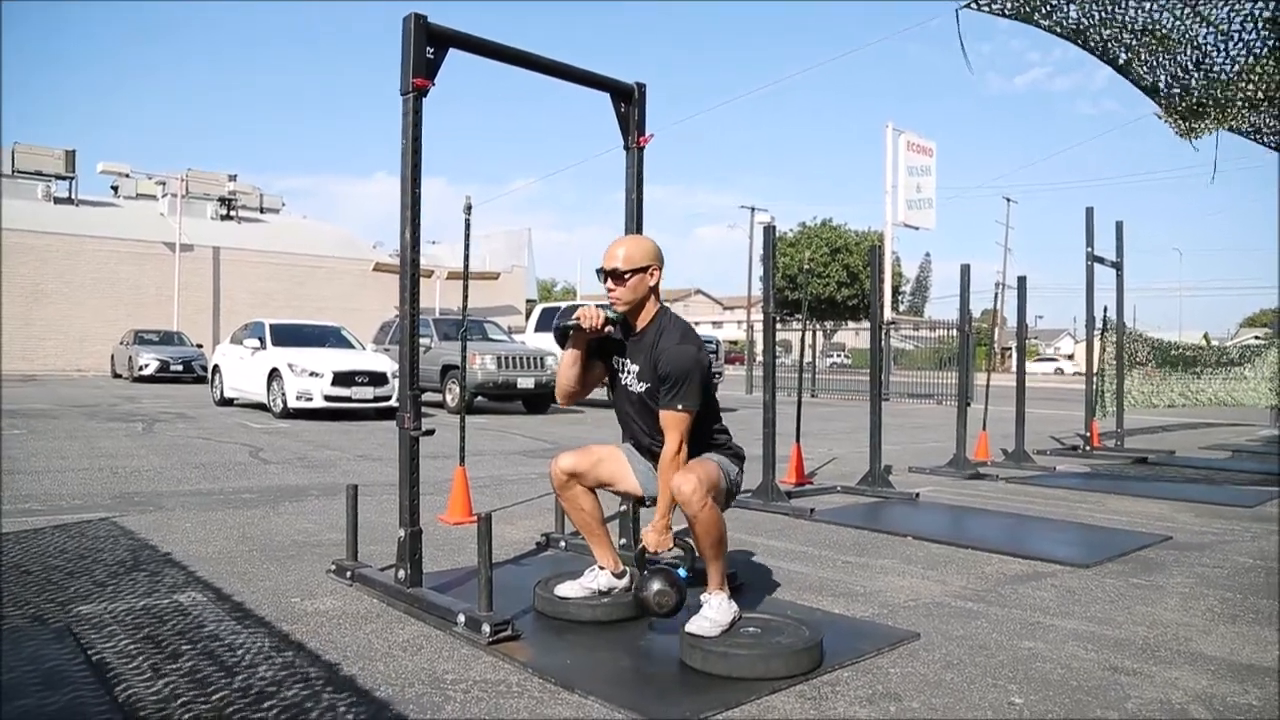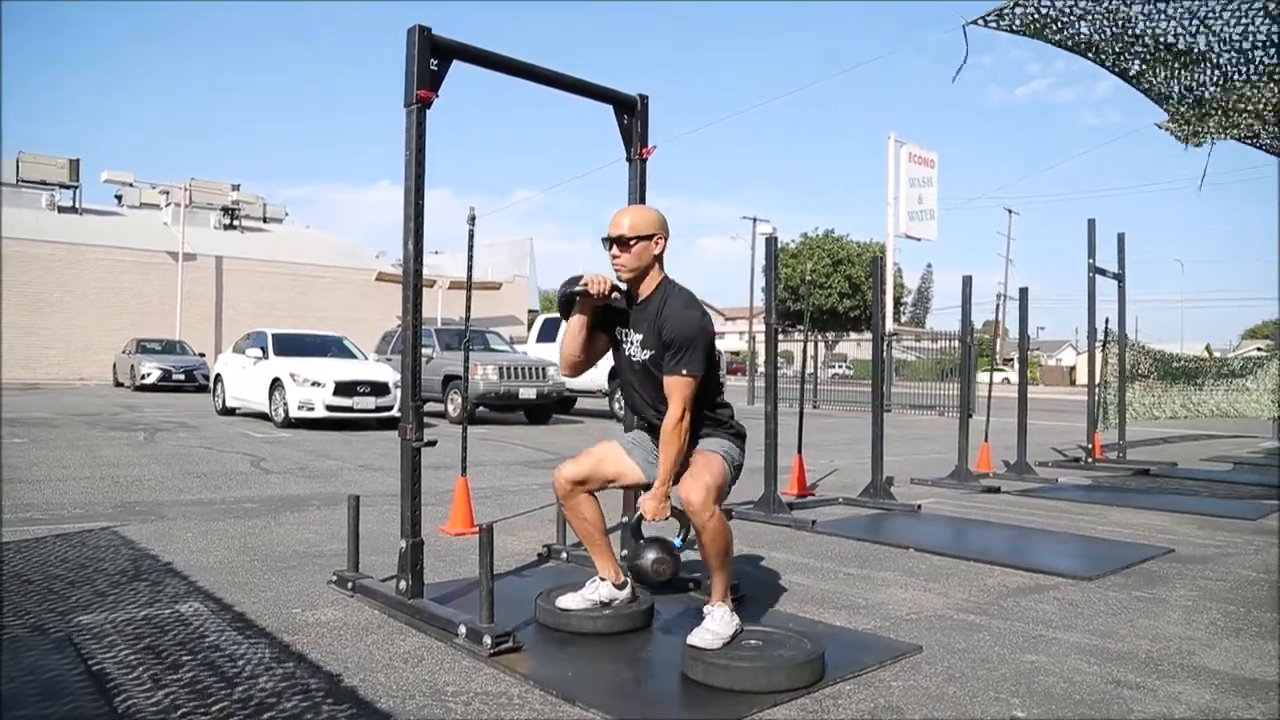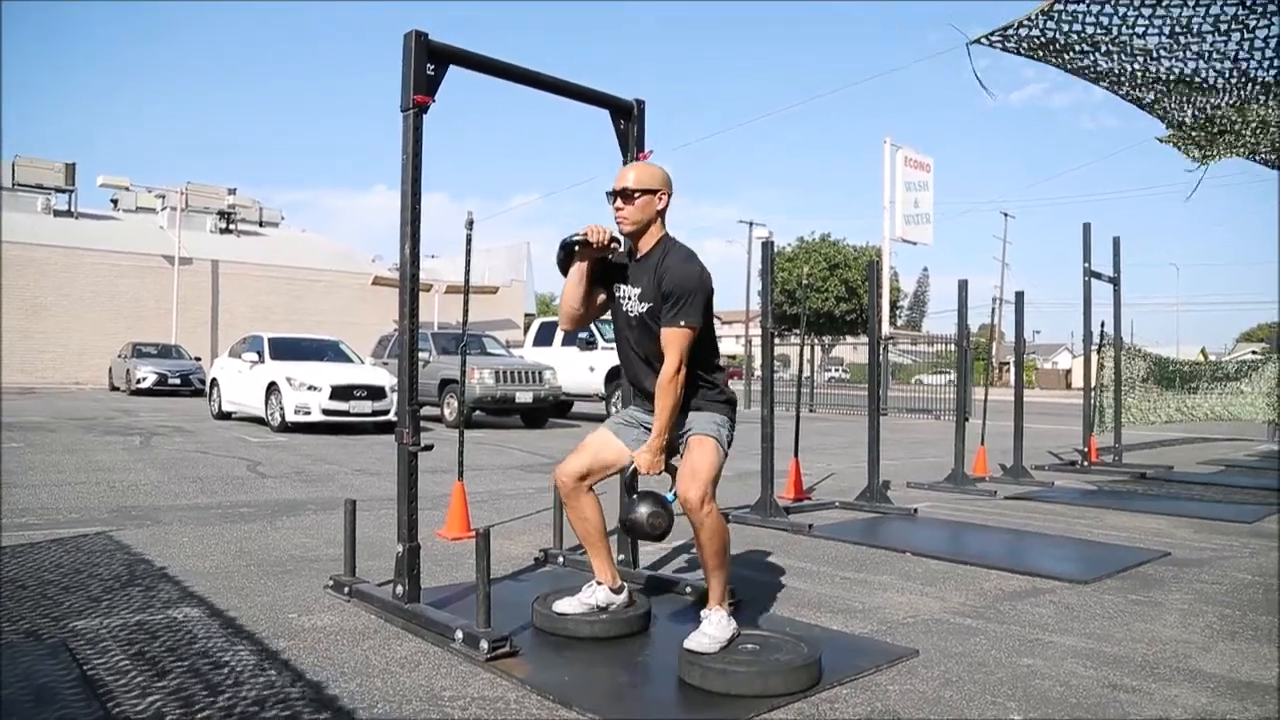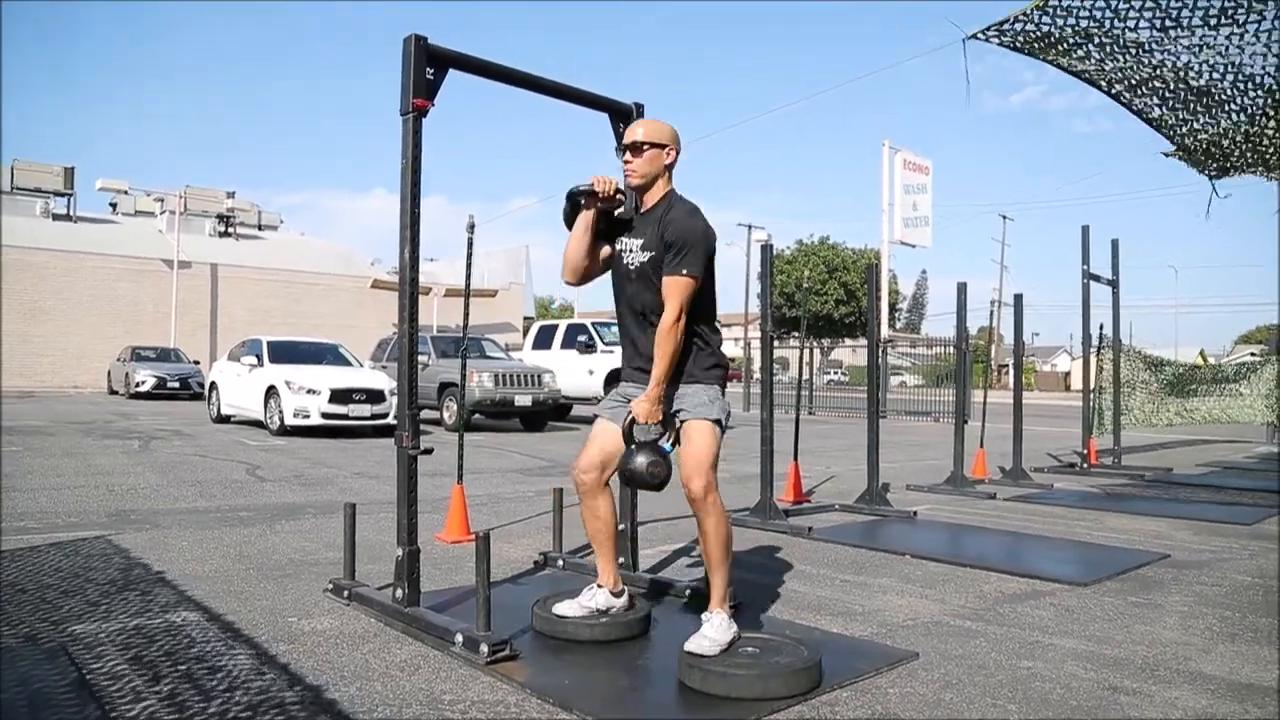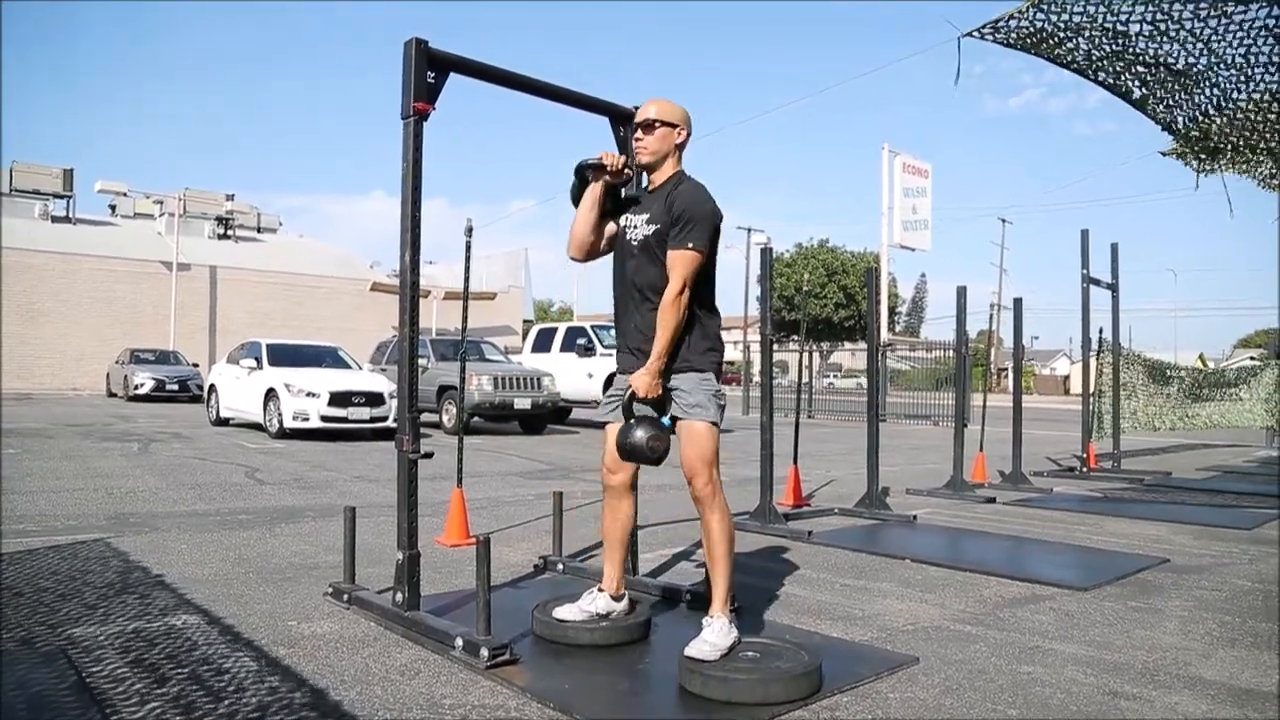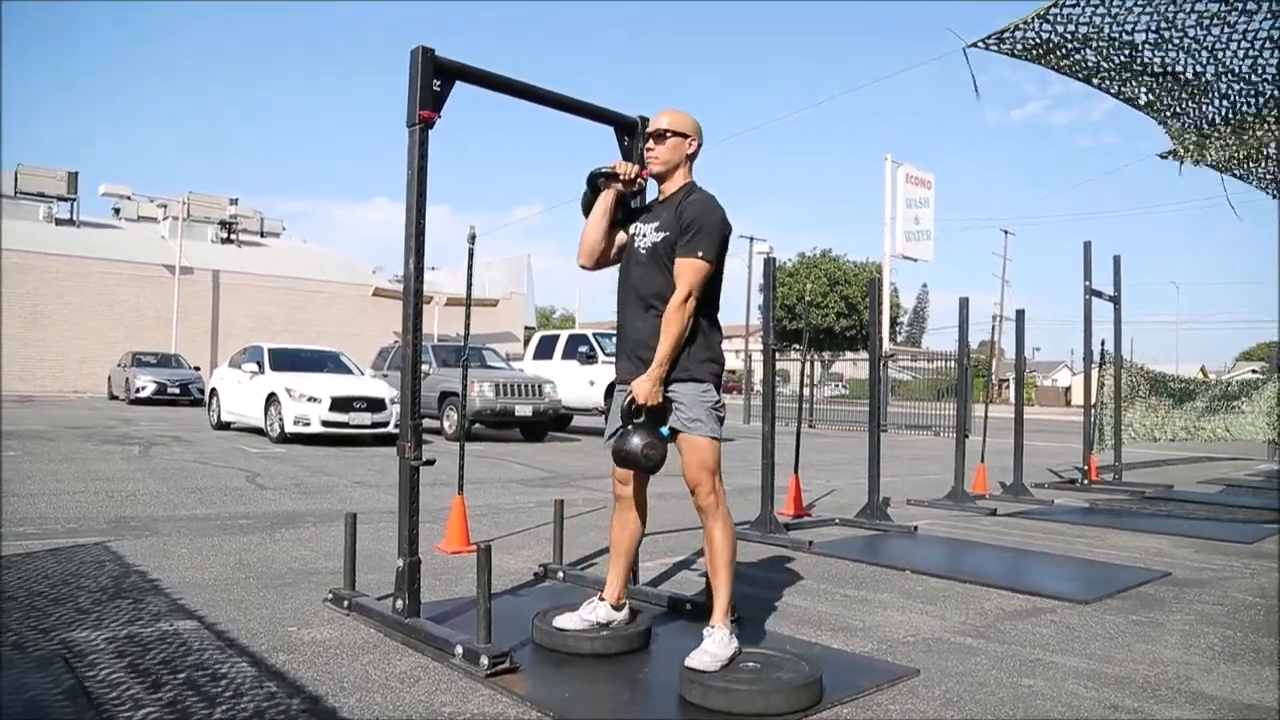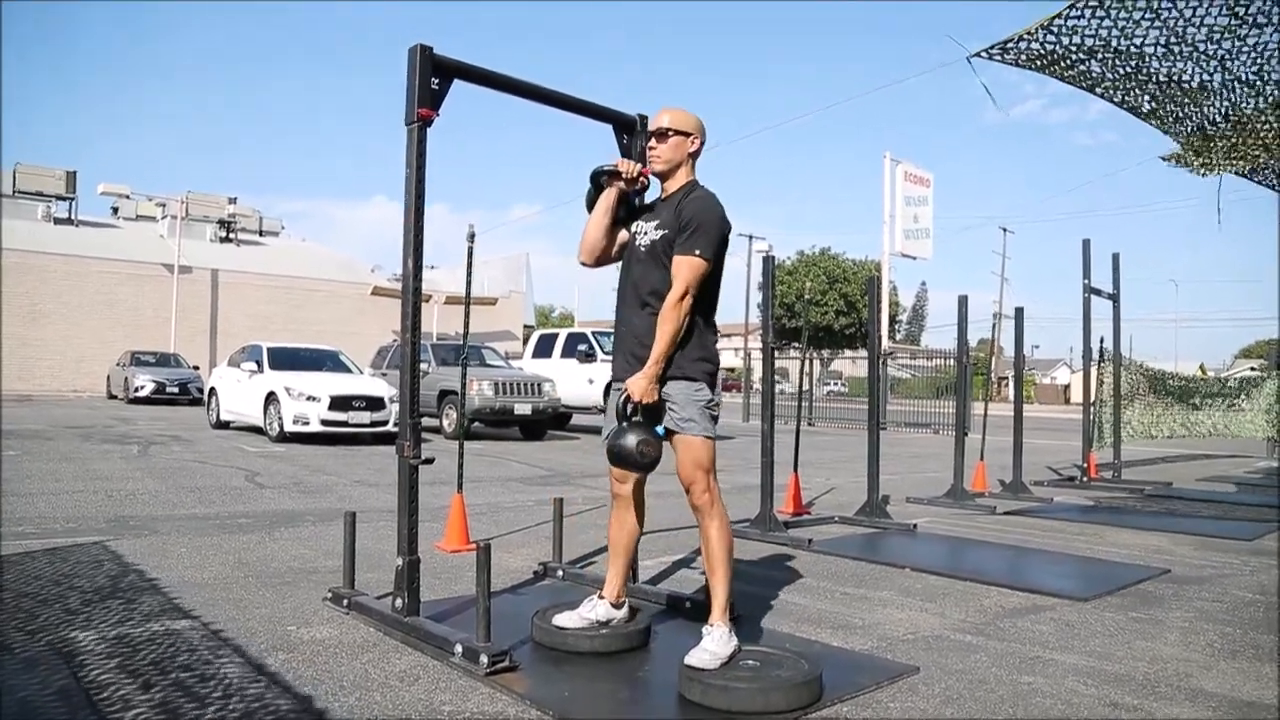
dt=0.2s
person 1, frame 1
left shoulder: (677, 347)
right shoulder: (613, 335)
left elbow: (676, 447)
right elbow: (567, 394)
left wrist: (660, 523)
right wrist: (579, 340)
left hip: (709, 461)
right hip: (649, 457)
left knee: (687, 487)
right knee: (565, 468)
left ankle: (718, 596)
right ankle: (611, 570)
person 1, frame 2
left shoulder: (681, 314)
right shoulder: (616, 306)
left elbow: (679, 414)
right elbow: (571, 366)
left wrist: (659, 491)
right wrist: (583, 309)
left hip: (709, 439)
right hip: (651, 436)
left knee: (695, 495)
right knee: (567, 477)
left ankle: (721, 608)
right ankle: (612, 581)
person 1, frame 3
left shoulder: (680, 268)
right shoulder: (616, 265)
left elbow: (674, 368)
right elbow: (570, 320)
left wrist: (655, 447)
right wrist: (584, 261)
left hip: (701, 407)
right hip: (643, 407)
left knee: (693, 494)
right knee: (569, 476)
left ankle: (718, 612)
right ankle: (609, 586)
person 1, frame 4
left shoulder: (684, 221)
right shoulder: (623, 224)
left elbow: (673, 316)
right elbow: (573, 273)
left wrist: (654, 396)
right wrist: (590, 211)
left hip: (695, 377)
right hip: (637, 375)
left knee: (697, 485)
right knee: (587, 472)
left ankle: (719, 614)
right ankle: (609, 588)
person 1, frame 5
left shoulder: (691, 200)
right shoulder: (630, 205)
left elbow: (677, 291)
right elbow: (579, 249)
left wrist: (654, 369)
right wrist: (598, 184)
left hip: (688, 364)
right hip: (633, 362)
left knee: (702, 482)
right knee: (615, 477)
left ankle: (720, 618)
right ankle: (610, 593)
person 1, frame 6
left shoulder: (700, 209)
right shoulder: (642, 214)
left elbow: (684, 298)
right elbow: (589, 257)
left wrist: (657, 374)
right wrist: (611, 193)
left hip: (687, 372)
right hip: (633, 371)
left knee: (706, 493)
right knee: (626, 489)
left ankle: (721, 628)
right ankle: (612, 602)
person 1, frame 7
left shoulder: (701, 207)
right shoulder: (644, 214)
left elbow: (681, 296)
right elbow: (590, 254)
left wrist: (652, 371)
right wrist: (613, 191)
left hip: (681, 371)
right hip: (630, 369)
left knee: (700, 491)
right knee: (624, 486)
left ankle: (720, 627)
right ankle: (611, 600)
